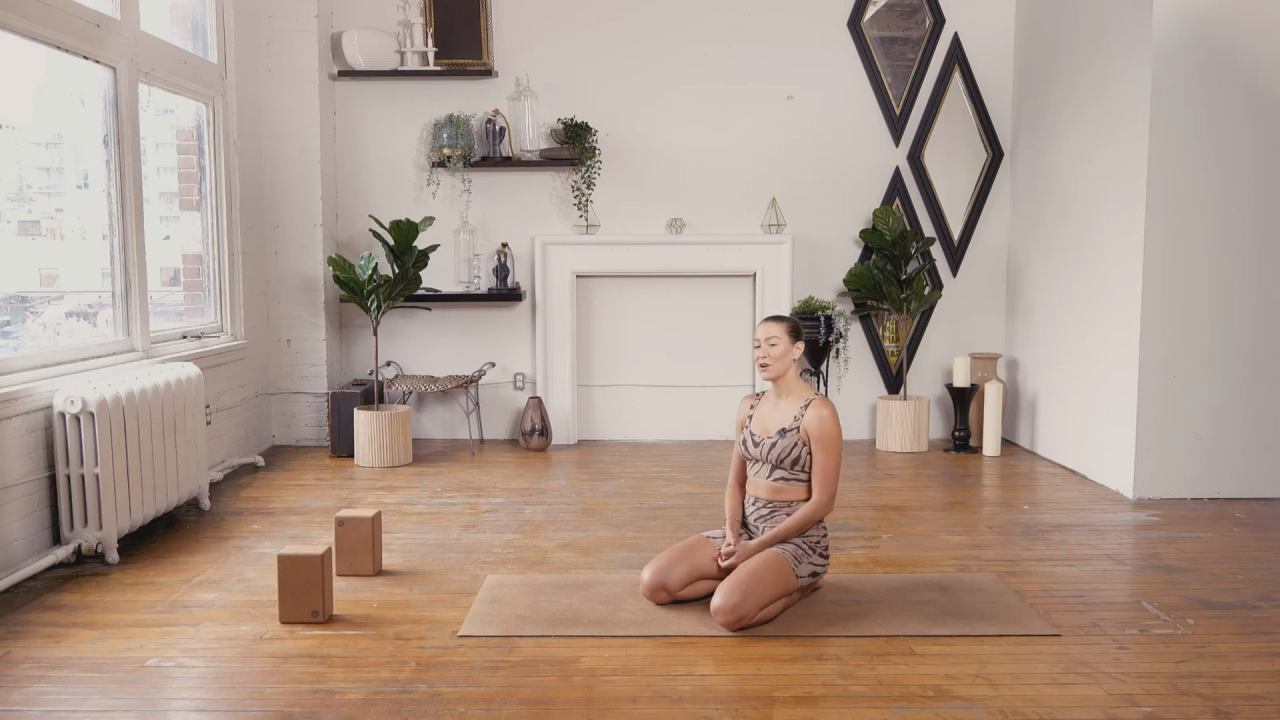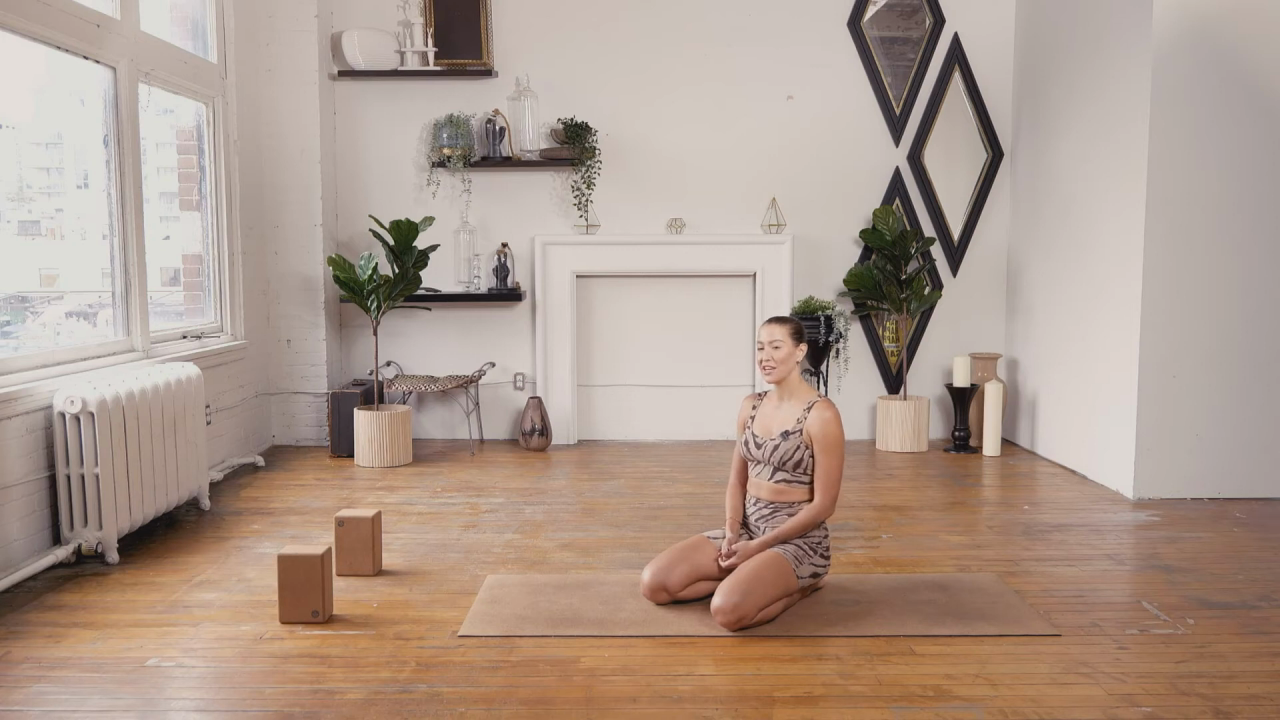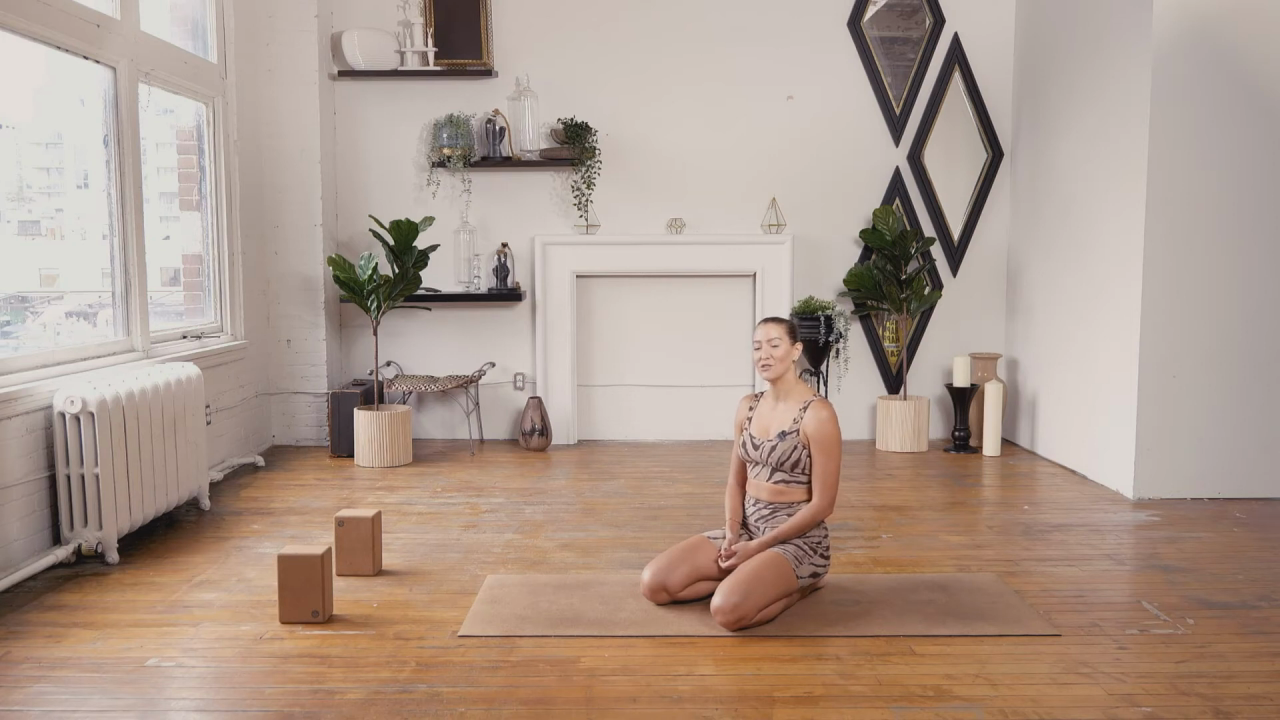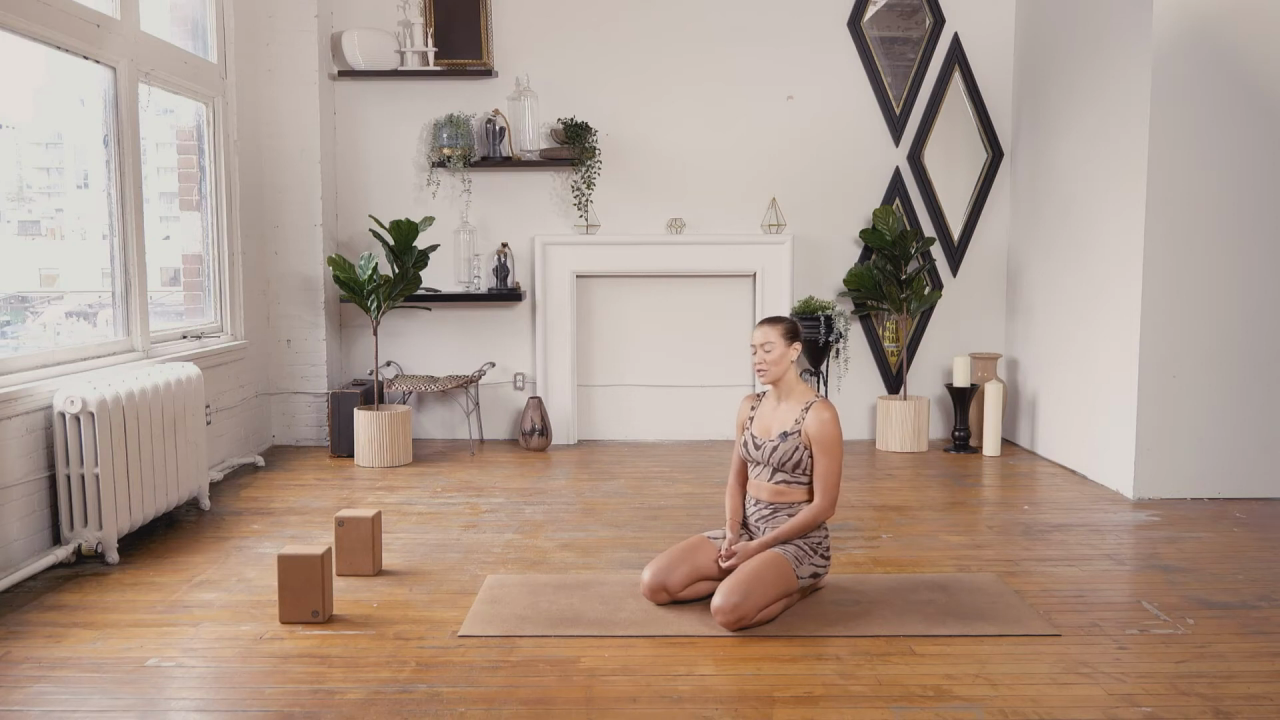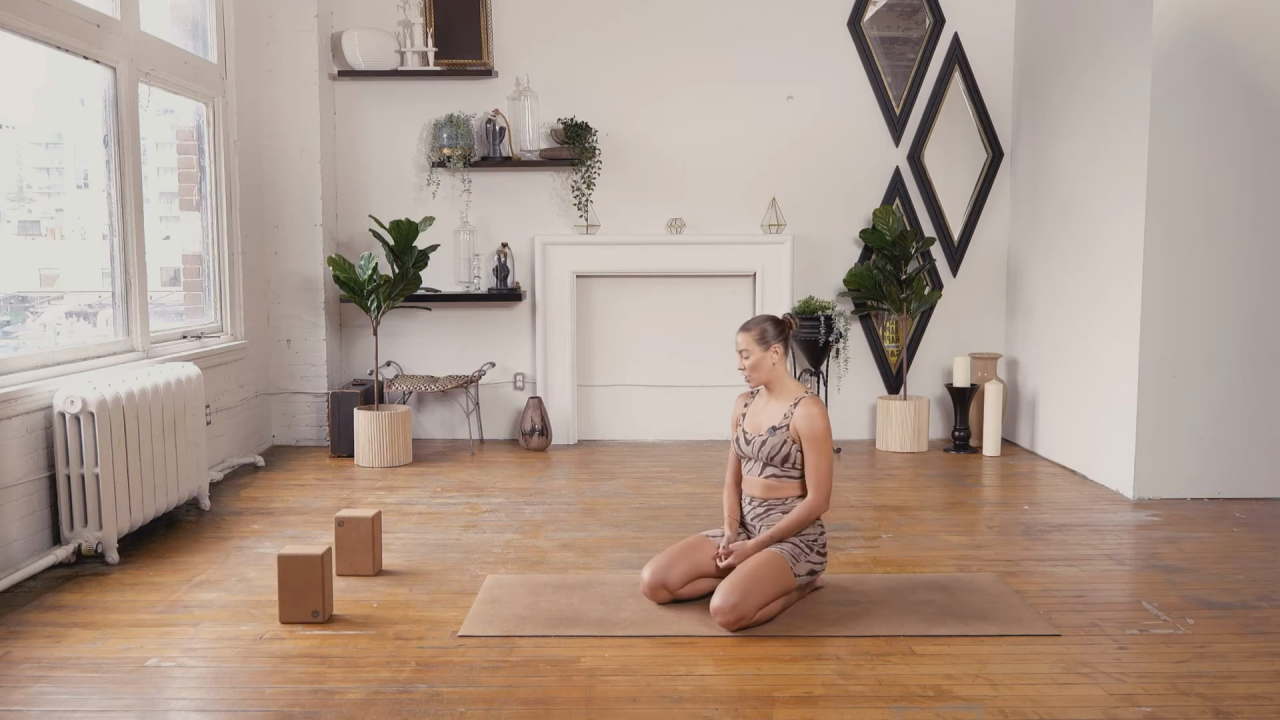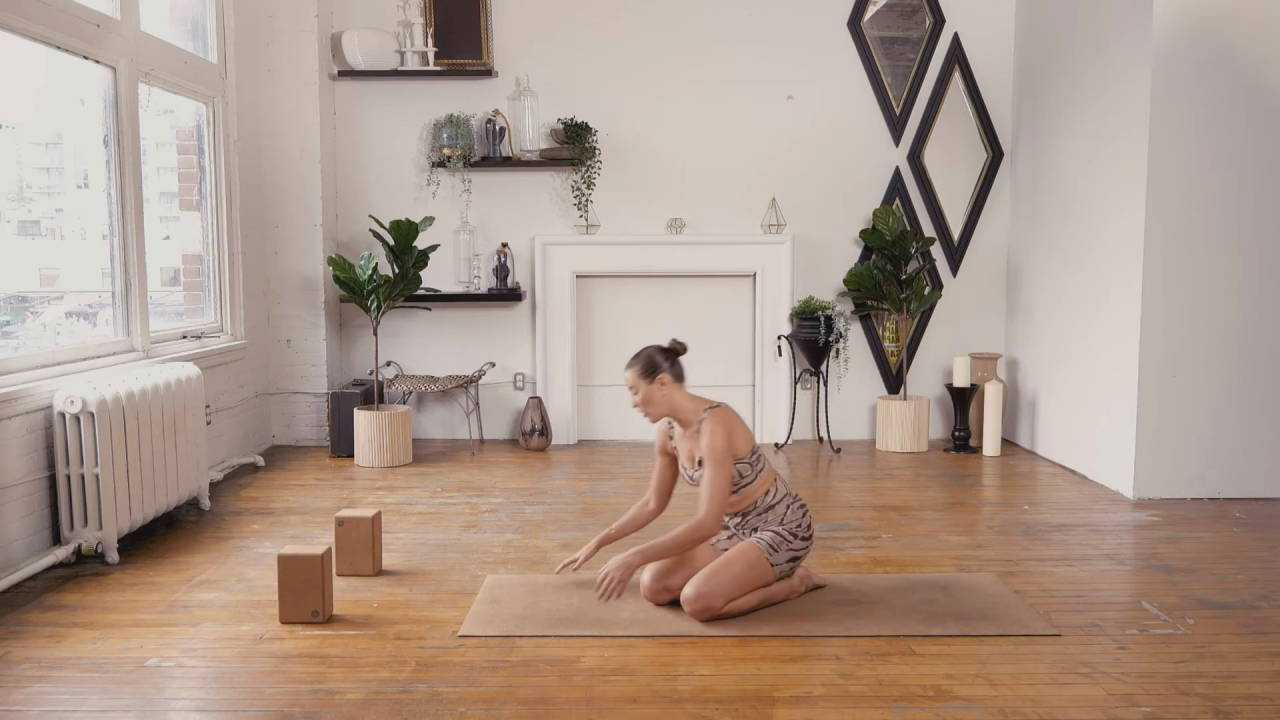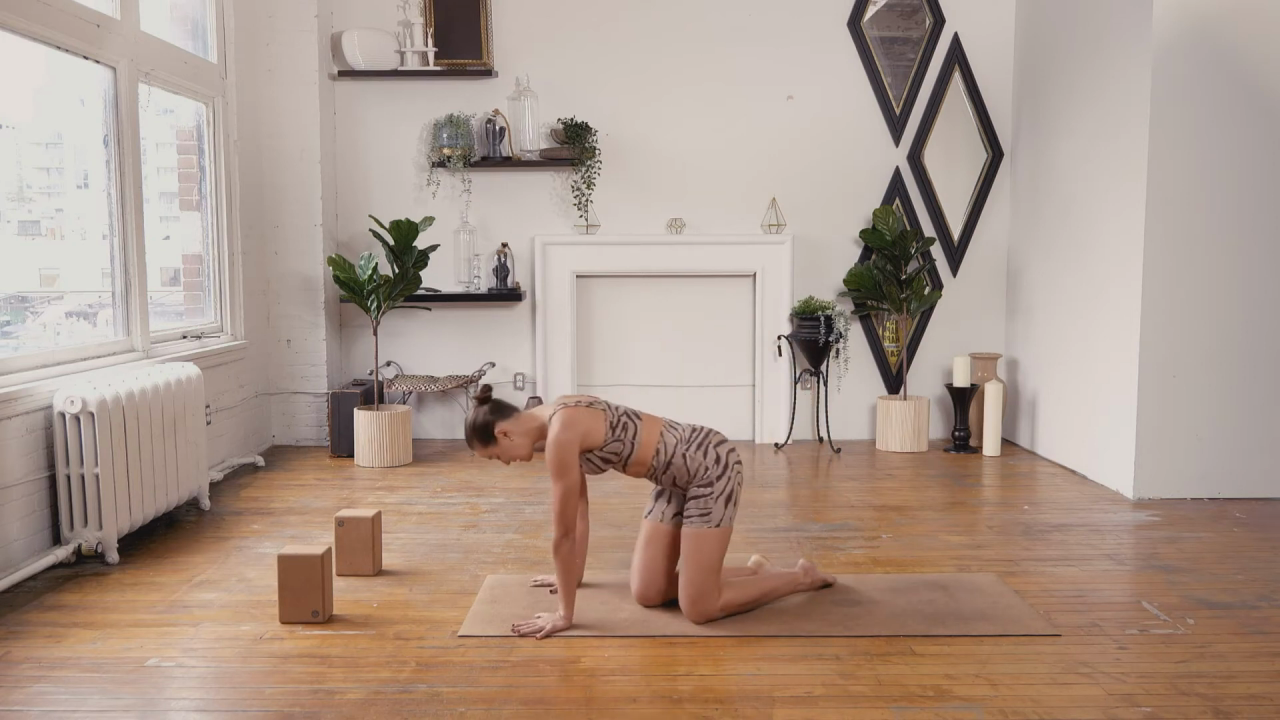
dt=0.7s
person 1, frame 1
left shoulder: (818, 412)
right shoulder: (749, 406)
left elbow: (822, 502)
left wrist: (756, 547)
right wrist: (732, 531)
left hip: (796, 538)
right hip: (747, 526)
left knee: (727, 609)
right knee: (653, 583)
left ankle: (799, 585)
right ankle: (754, 577)
person 1, frame 2
left shoulder: (821, 414)
right shoulder: (751, 405)
left elbow: (823, 505)
left wrist: (757, 547)
right wrist: (732, 531)
left hip: (797, 538)
right hip: (747, 527)
left knee: (727, 609)
right knee: (653, 583)
left ankle: (798, 585)
right ankle: (748, 577)
person 1, frame 3
left shoulder: (818, 414)
right shoulder: (747, 406)
left elbow: (822, 504)
left wrist: (757, 547)
right wrist: (732, 532)
left hip: (797, 538)
right hip: (747, 527)
left knee: (727, 609)
right knee: (653, 583)
left ankle: (800, 584)
right ankle: (749, 578)
person 1, frame 4
left shoulder: (819, 415)
right shoulder: (749, 406)
left elbow: (824, 505)
left wrist: (756, 547)
right wrist: (732, 532)
left hip: (797, 539)
right hip: (747, 527)
left knee: (727, 609)
right knee: (653, 584)
left ankle: (800, 585)
right ankle: (755, 578)
person 1, frame 5
left shoulder: (808, 410)
right shoulder: (743, 404)
left elbow: (818, 501)
left wrist: (755, 547)
right wrist: (731, 531)
left hip: (794, 537)
right hip: (746, 527)
left knee: (726, 610)
right knee: (654, 582)
left ankle: (799, 584)
right ankle: (749, 577)
person 1, frame 6
left shoulder: (716, 426)
right shoulder: (668, 432)
left elbow: (710, 522)
right elbow: (653, 504)
left wrist: (636, 557)
right wrist: (595, 545)
left hip: (782, 527)
right hip: (738, 526)
left knee: (697, 602)
right knee: (654, 587)
left ankle: (795, 582)
right ankle: (753, 568)
person 1, frame 7
left shoulder: (560, 433)
right shoulder: (558, 419)
left elbow: (564, 532)
right elbow: (579, 512)
left wrist: (564, 612)
right wrist: (570, 576)
left hip: (709, 469)
right hip: (678, 477)
left knee: (699, 609)
right knee: (646, 594)
left ankle: (801, 578)
right ankle: (752, 571)
